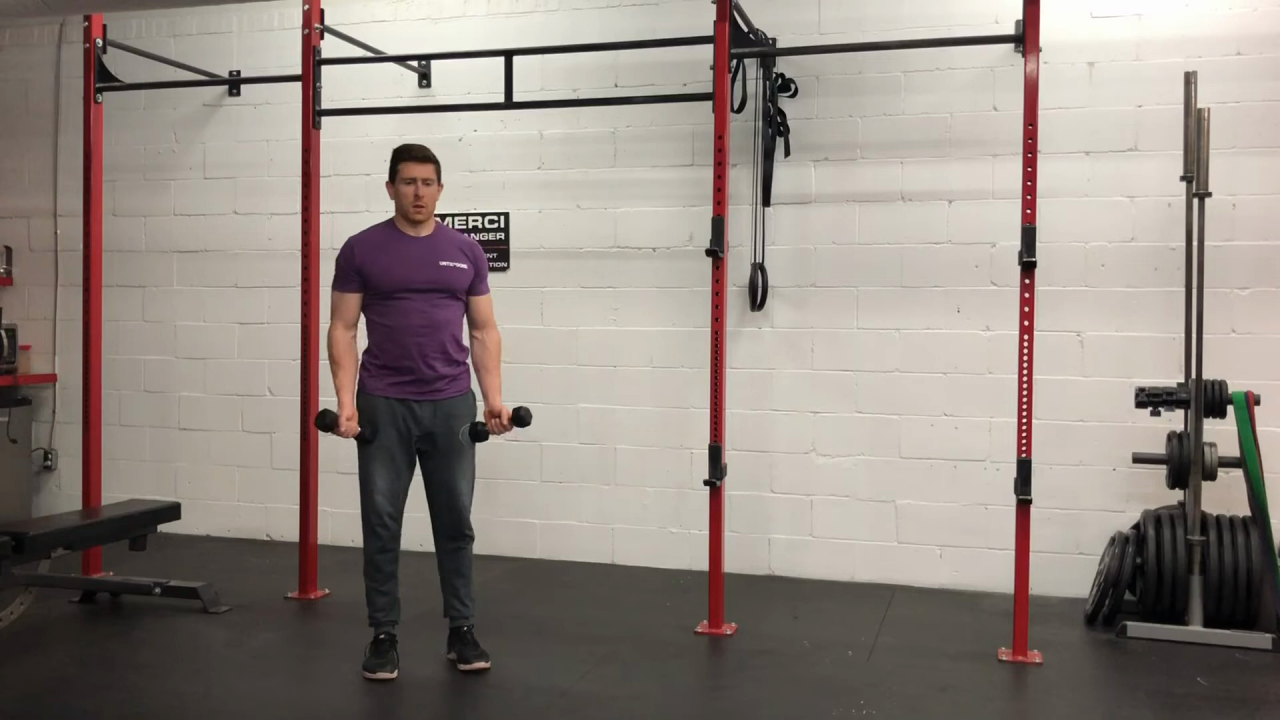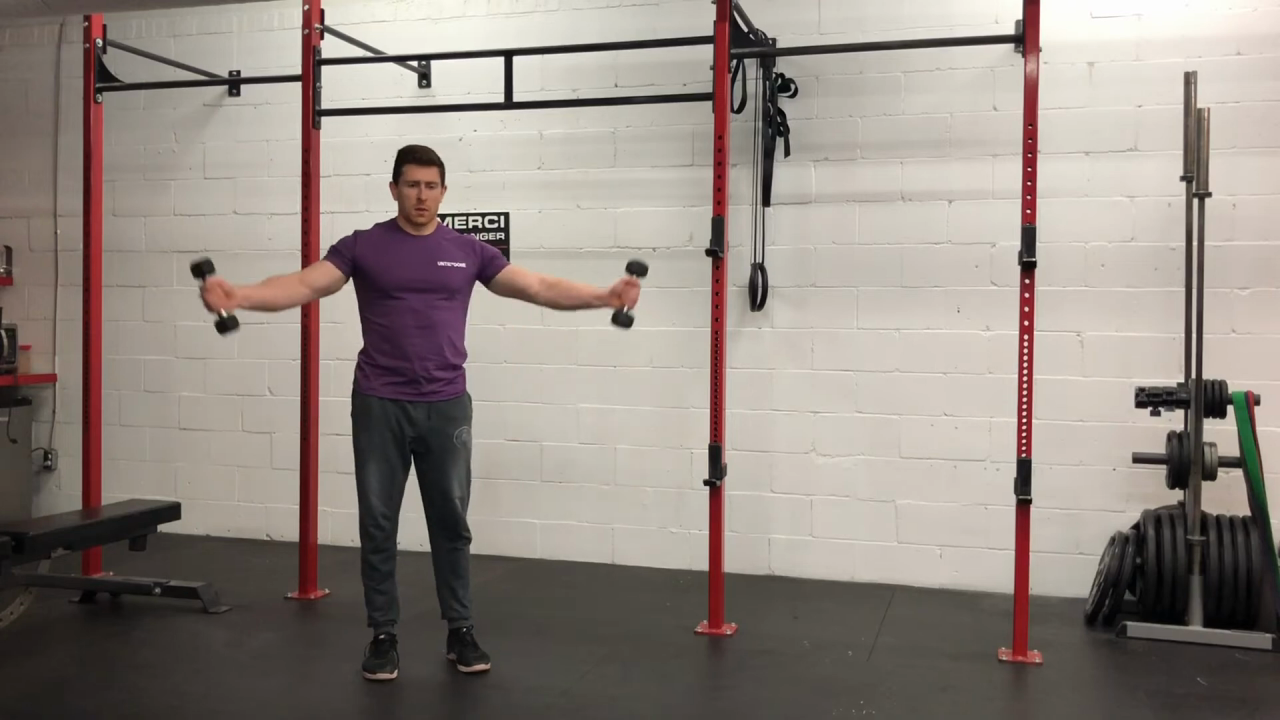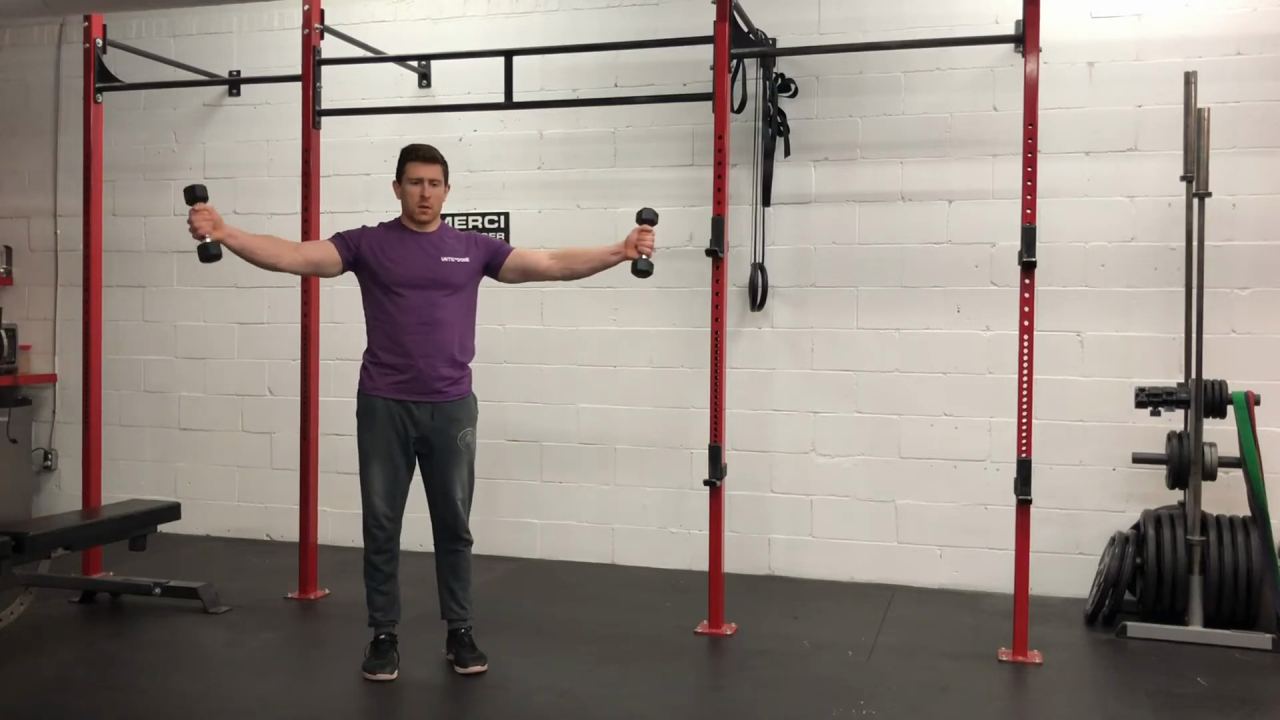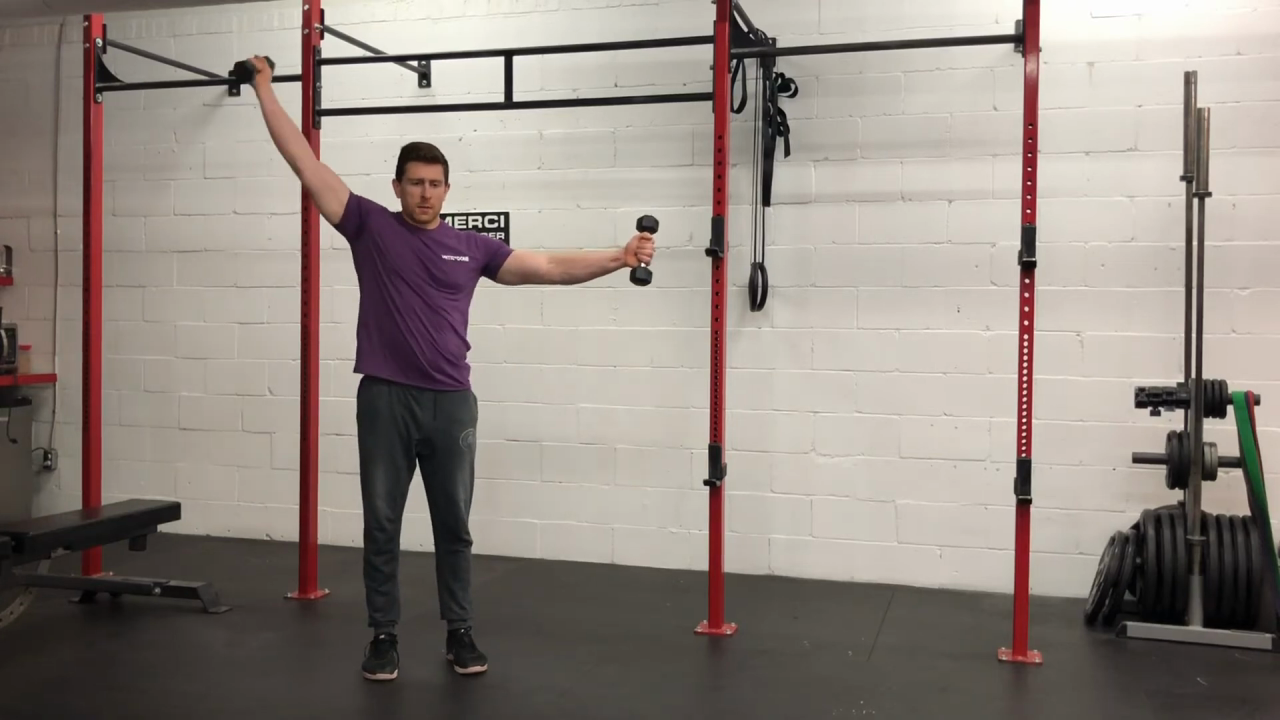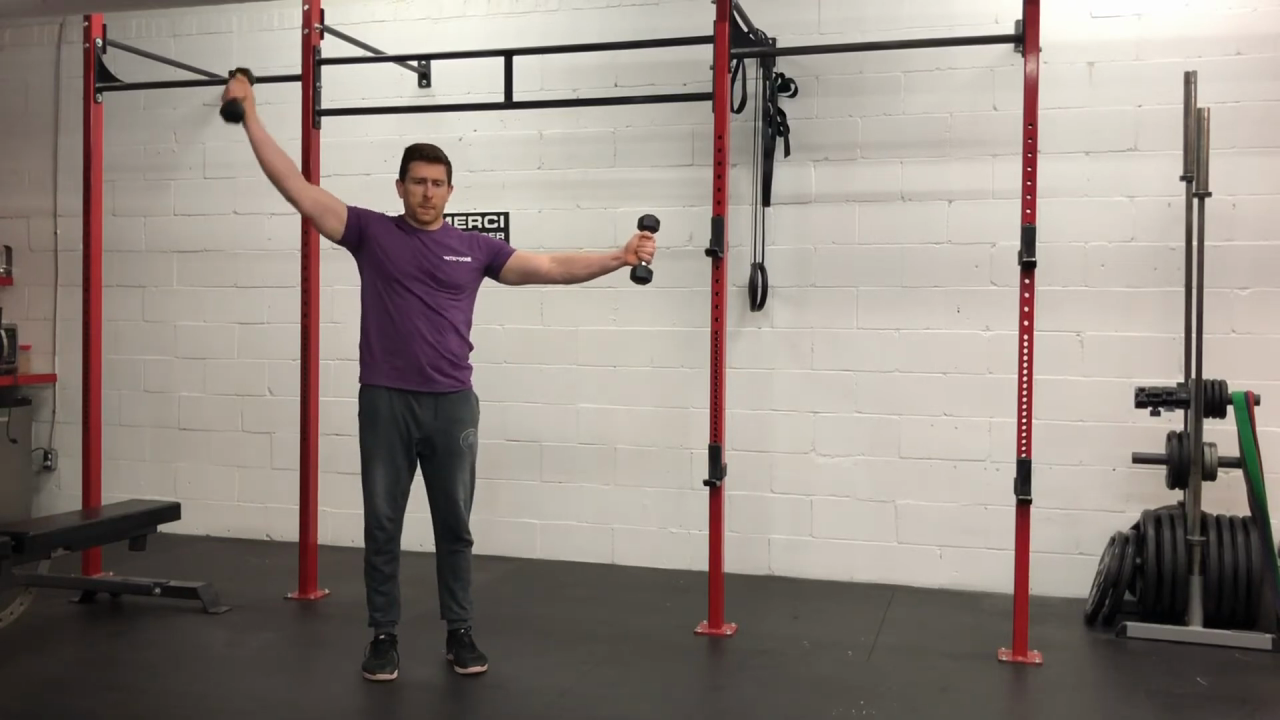
dt=0.7s
person 1, frame 1
left shoulder: (465, 251)
right shoulder: (362, 249)
left elbow: (483, 329)
right elbow: (342, 328)
left wrist: (494, 397)
right wrist: (346, 400)
left hip: (452, 405)
right hip: (384, 406)
left knee: (456, 523)
right knee: (381, 525)
left ankle: (461, 630)
right ankle: (384, 634)
person 1, frame 2
left shoulder: (467, 251)
right shoulder: (364, 246)
left elbow: (537, 286)
right elbow: (303, 286)
left wrist: (604, 294)
right wrist: (236, 296)
left hip: (446, 406)
right hip: (379, 405)
left knee: (452, 522)
right knee: (378, 525)
left ankle: (460, 631)
right ankle: (383, 636)
person 1, frame 3
left shoulder: (472, 248)
right shoulder: (368, 243)
left elbow: (551, 264)
right elbow: (295, 256)
left wrist: (620, 250)
right wrist: (225, 234)
left hip: (451, 407)
right hip: (383, 405)
left knee: (454, 526)
right knee: (381, 527)
left ankle: (459, 632)
right ankle: (383, 635)
person 1, frame 4
left shoulder: (471, 247)
right shoulder: (370, 226)
left elbow: (549, 267)
right elbow: (305, 164)
left wrist: (618, 257)
right wrist: (264, 88)
left hip: (451, 403)
right hip: (385, 399)
left knee: (454, 527)
right knee: (381, 526)
left ankle: (460, 632)
right ankle: (383, 636)
person 1, frame 5
left shoulder: (474, 247)
right shoulder: (372, 234)
left elbow: (548, 267)
right elbow: (299, 190)
left wrist: (618, 258)
right wrist: (250, 114)
left hip: (452, 404)
right hip: (385, 402)
left knee: (454, 527)
right knee: (382, 527)
left ankle: (459, 632)
right ankle: (384, 635)
